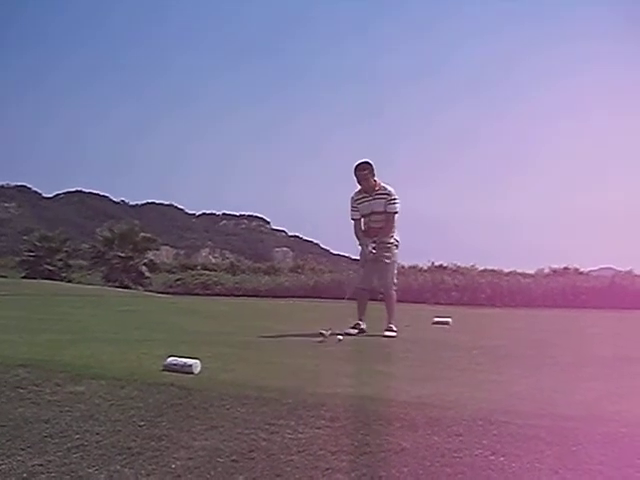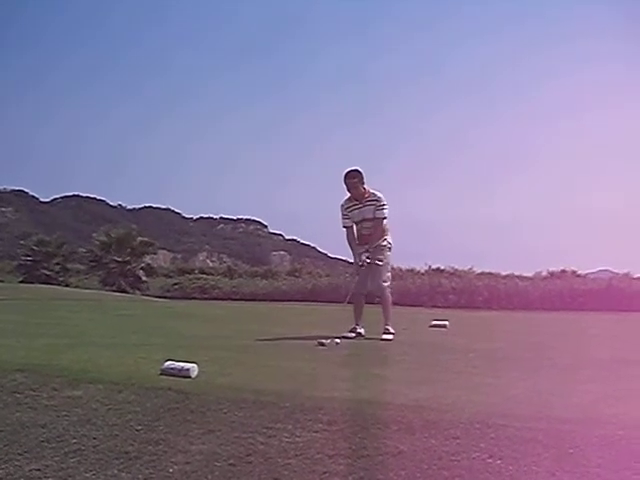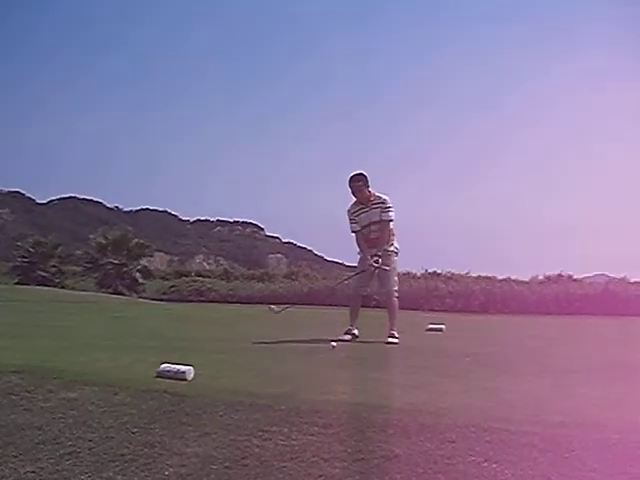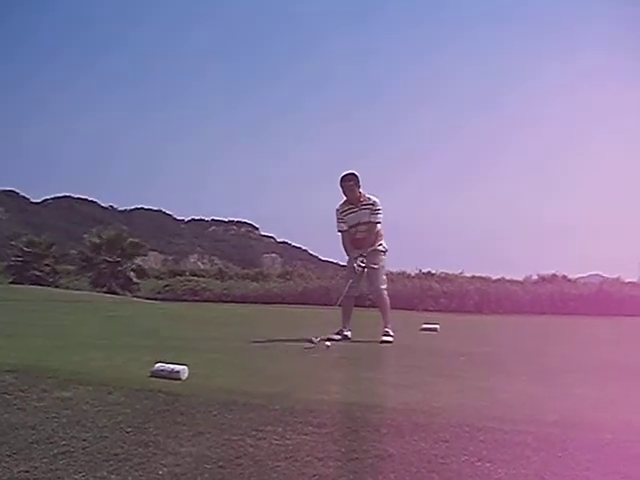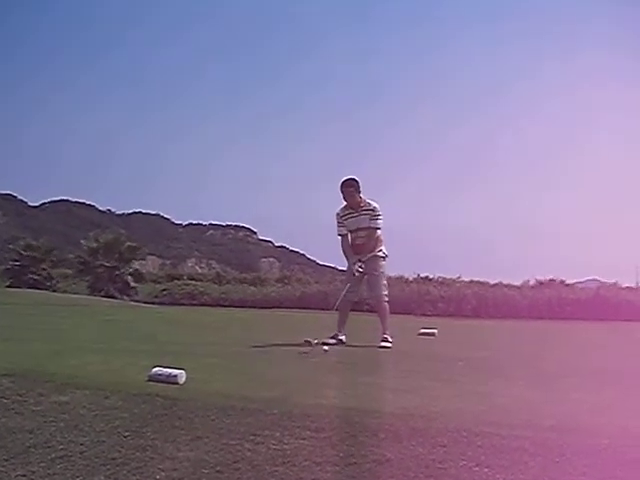
dt=0.5s
person 1, frame 1
left shoulder: (388, 193)
right shoulder: (356, 198)
left elbow: (390, 223)
right elbow: (357, 225)
left wrist: (375, 242)
right wrist: (365, 244)
left hip: (387, 242)
right hip: (367, 243)
left knee: (388, 284)
right knee: (362, 283)
left ankle: (391, 324)
right ankle: (360, 322)
person 1, frame 2
left shoulder: (378, 199)
right shoulder: (346, 206)
left elbow: (378, 228)
right elbow: (350, 233)
left wrist: (368, 250)
right wrist: (357, 253)
left hip: (380, 245)
right hip: (361, 248)
left knee: (382, 285)
right knee: (358, 288)
left ankle: (388, 326)
right ankle: (357, 326)
person 1, frame 3
left shoulder: (383, 201)
right shoulder: (352, 210)
left elbow: (385, 230)
right elbow: (359, 236)
left wrist: (379, 253)
right wrist: (368, 256)
left hip: (386, 249)
right hip: (367, 252)
left knee: (389, 291)
right knee: (357, 289)
left ankle: (393, 331)
right ankle: (352, 328)
person 1, frame 4
left shoulder: (373, 203)
right shoulder: (341, 210)
left elbow: (372, 232)
right elbow: (345, 237)
left wrist: (364, 254)
right wrist: (353, 257)
left hip: (374, 249)
right hip: (355, 253)
left knee: (379, 289)
right knee: (348, 290)
left ankle: (387, 329)
right ankle: (345, 329)
person 1, frame 5
left shoulder: (373, 208)
right shoulder: (341, 214)
left elbow: (372, 238)
right elbow: (344, 240)
left wrist: (362, 259)
right wrist: (352, 261)
left hip: (374, 255)
right hip: (354, 258)
left knee: (379, 295)
right knee: (347, 295)
left ankle: (386, 335)
right ankle: (339, 333)
